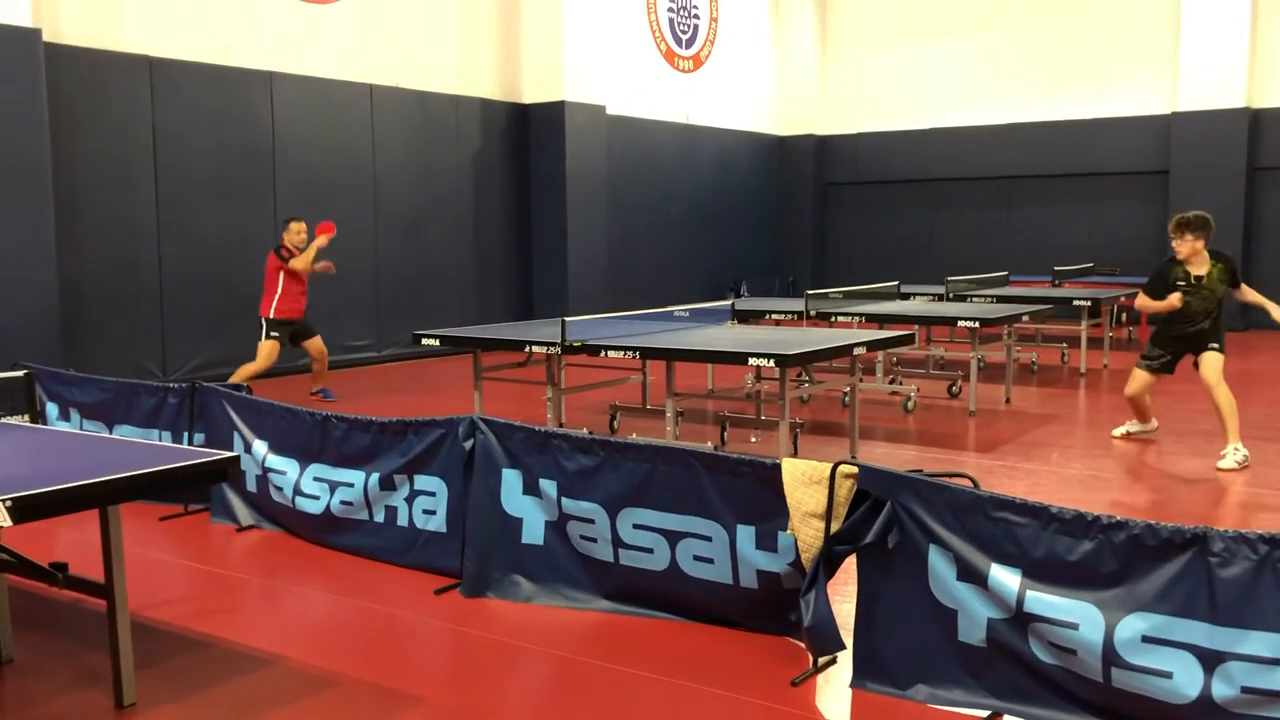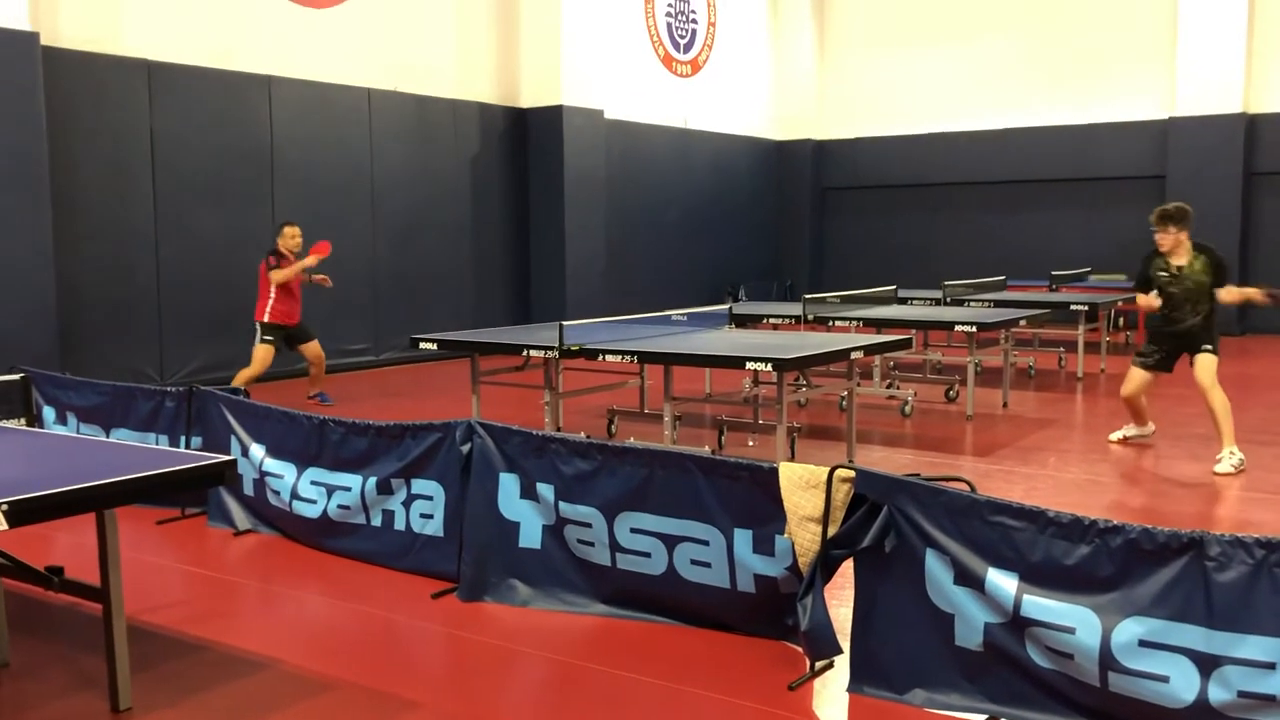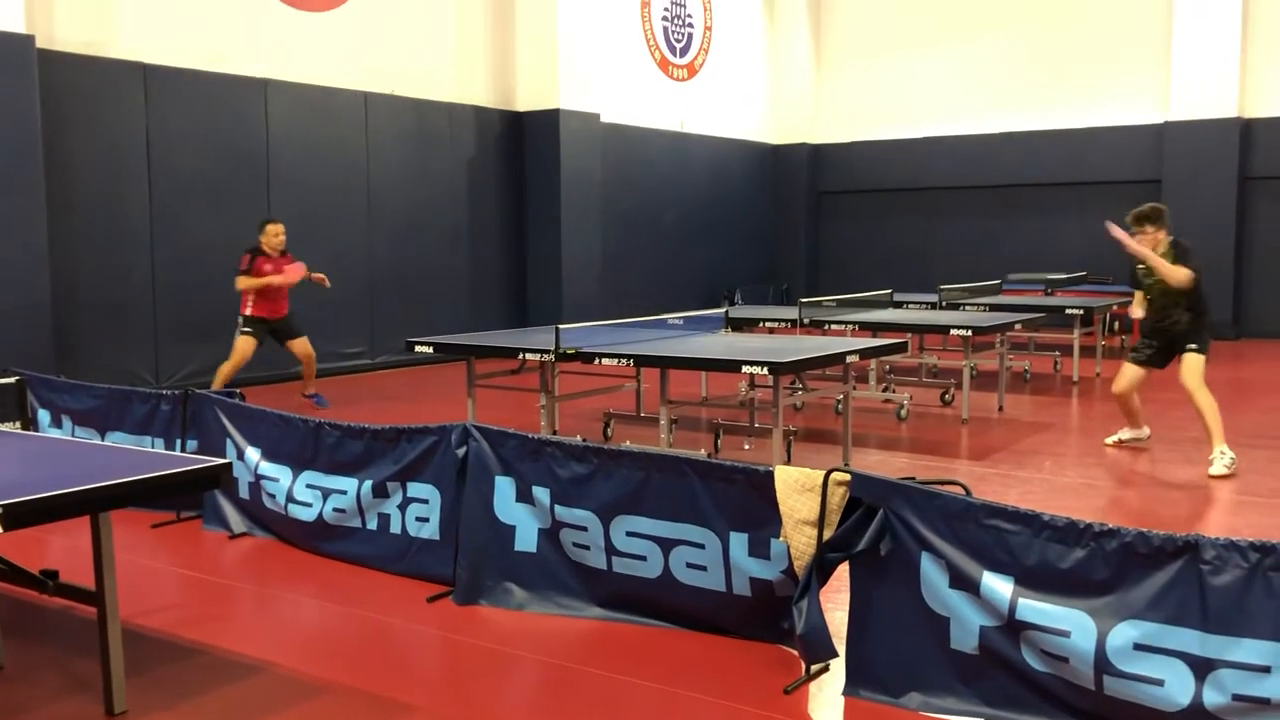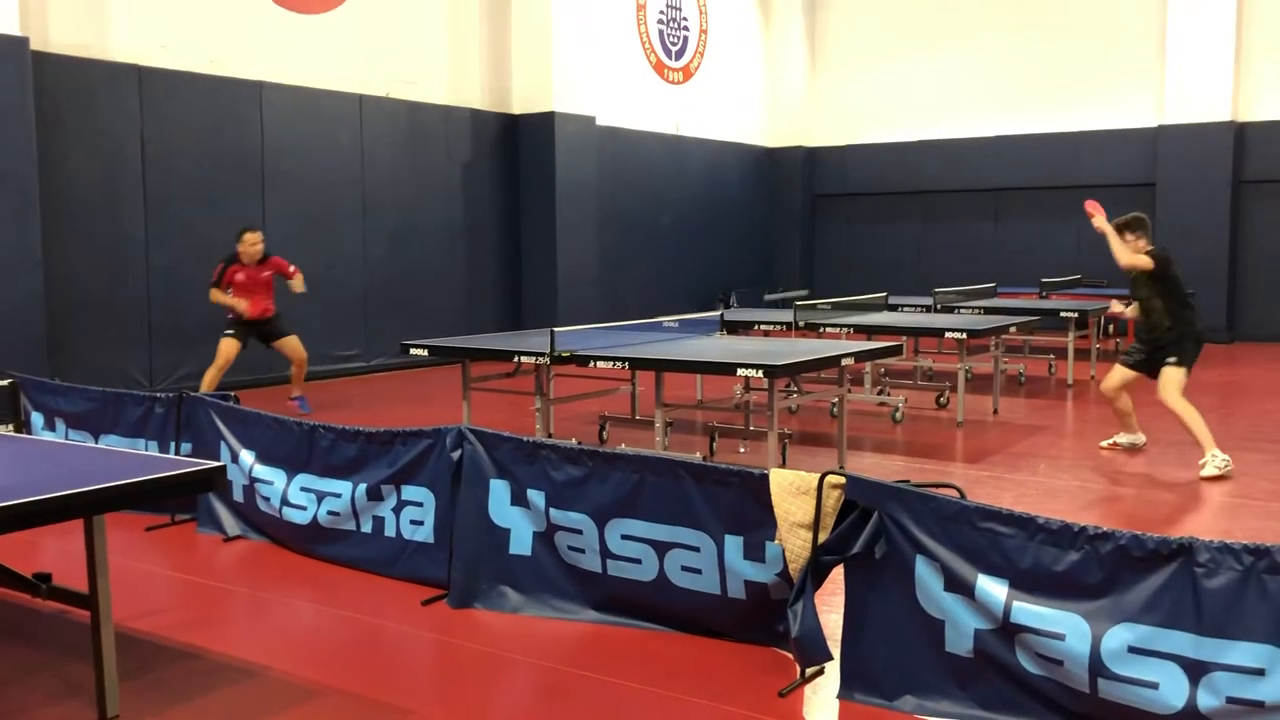
dt=0.1s
person 1, frame 1
left shoulder: (1224, 264)
right shoulder: (1169, 268)
left elbow: (1239, 290)
right elbow: (1140, 304)
right wrist: (1165, 305)
left hip: (1206, 331)
right hip: (1169, 334)
left knee: (1211, 378)
right knee: (1133, 391)
left ankle: (1235, 448)
right ankle: (1144, 423)
person 1, frame 2
left shoulder: (1208, 258)
right shoulder: (1153, 261)
left elbow: (1225, 294)
right elbow: (1140, 300)
left wrist: (1247, 293)
right wrist: (1150, 303)
left hip: (1200, 330)
right hip: (1165, 332)
left knee: (1206, 381)
right knee: (1128, 392)
left ankle: (1231, 451)
right ankle: (1141, 426)
person 1, frame 3
left shoulder: (1181, 250)
right shoulder: (1140, 262)
left elbow: (1182, 280)
left wrist: (1143, 250)
right wrist: (1137, 309)
left hip: (1191, 328)
right hip: (1158, 330)
left knee: (1191, 383)
right knee: (1121, 388)
left ankle: (1223, 453)
right ankle: (1137, 430)
person 1, frame 4
left shoulder: (1159, 258)
right shoulder: (1134, 270)
left elbow: (1126, 261)
left wrist: (1106, 229)
right wrist: (1125, 310)
left hip: (1180, 337)
right hip: (1152, 337)
left knee: (1168, 395)
right knee: (1109, 387)
left ankle: (1215, 456)
right ankle: (1132, 436)
person 2, frame 1
left shoulder: (298, 254)
right shoulder: (281, 251)
right elbow: (301, 266)
left wrist: (316, 267)
right wrist: (316, 244)
left hip: (296, 318)
right hip: (275, 318)
left knee: (321, 353)
right knee: (263, 364)
left ankle: (317, 389)
person 2, frame 2
left shoulder: (294, 260)
right shoulder: (273, 257)
right elbow: (277, 279)
left wrist: (312, 278)
right wrist: (303, 264)
left hip: (293, 323)
right hip: (270, 322)
left knee: (318, 357)
right knee: (259, 368)
left ankle: (315, 393)
person 2, frame 3
left shoulder: (285, 256)
right shoulder: (253, 256)
right elbow: (241, 284)
left wrist: (312, 276)
right wrist: (271, 280)
left hip: (281, 317)
right hip: (254, 316)
left knee: (308, 356)
right knee: (238, 359)
left ankle: (310, 392)
person 2, frame 4
left shoulder: (270, 261)
right shoulder: (228, 265)
left elbow: (295, 273)
right elbow: (214, 294)
left wrist: (298, 282)
right wrist: (236, 303)
left hip: (268, 318)
right hip: (239, 320)
left knee: (300, 357)
right knee: (222, 361)
left ankle: (296, 395)
